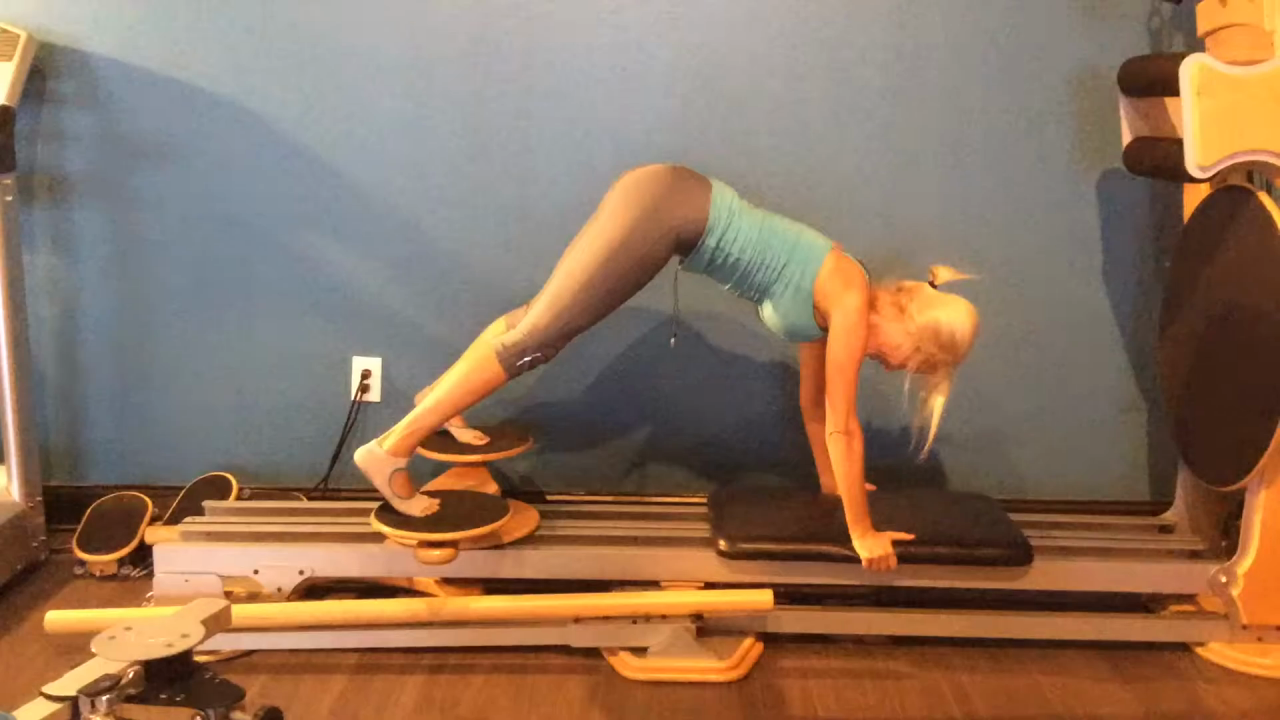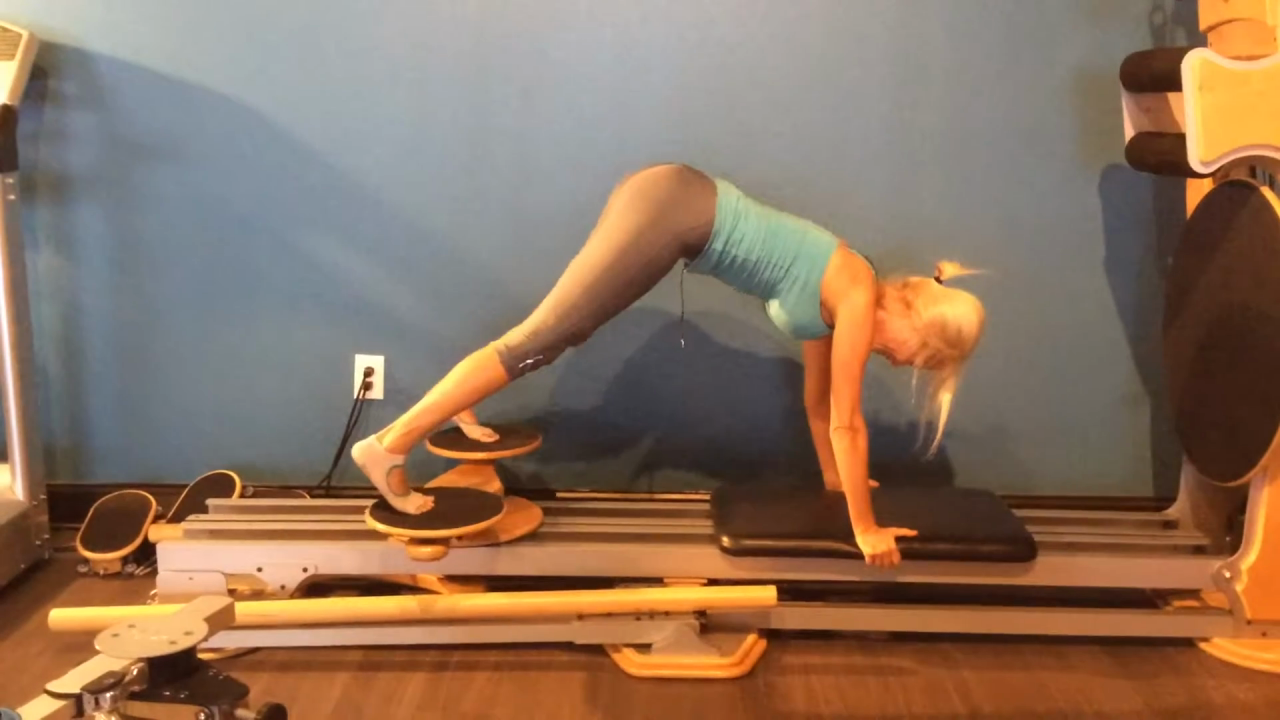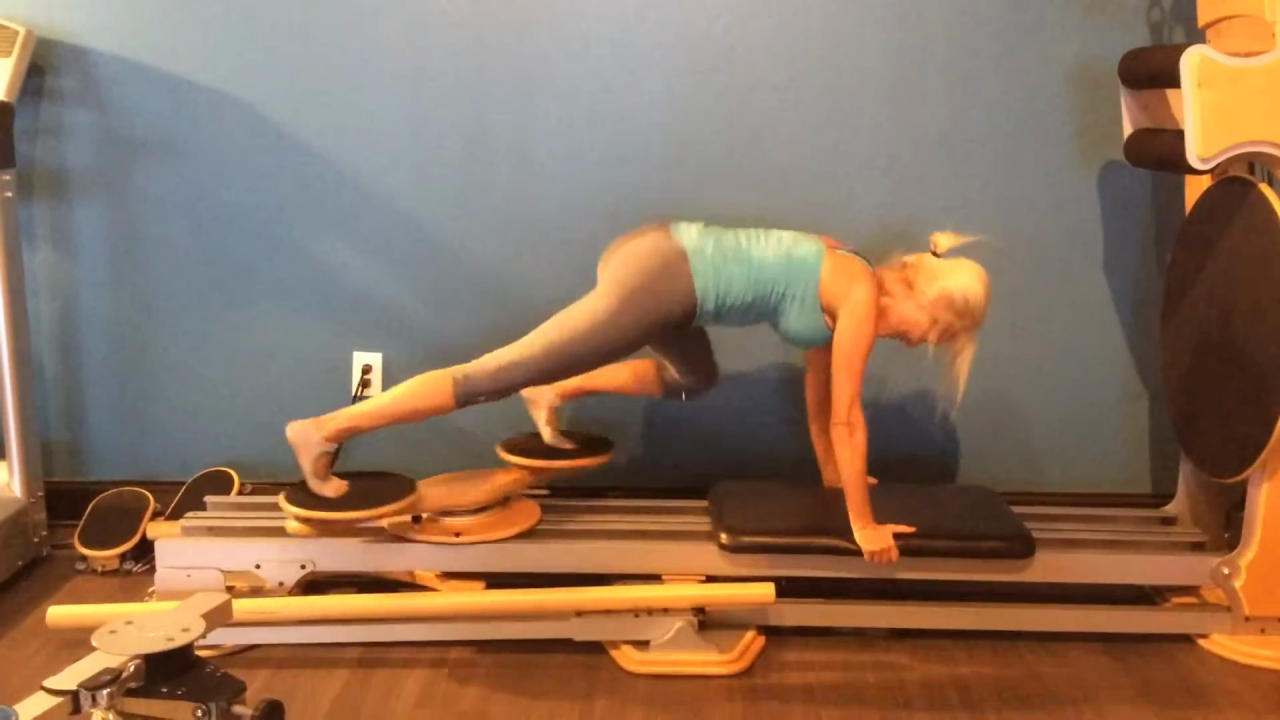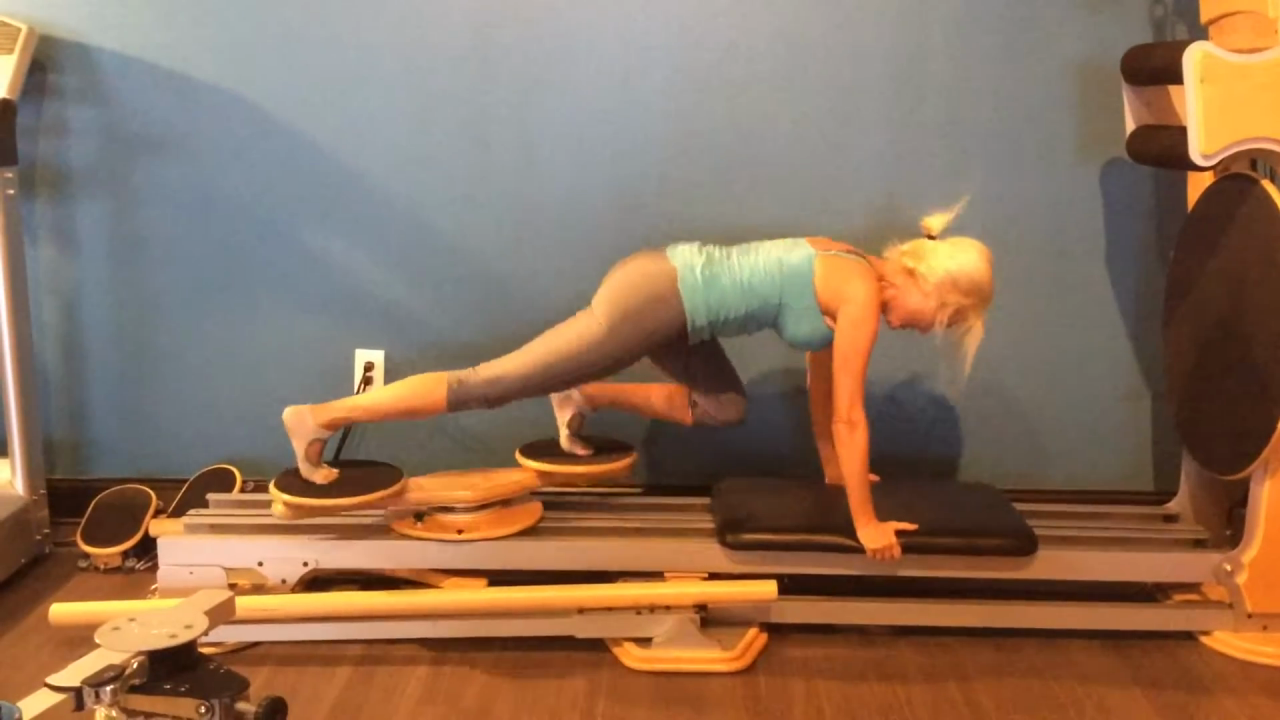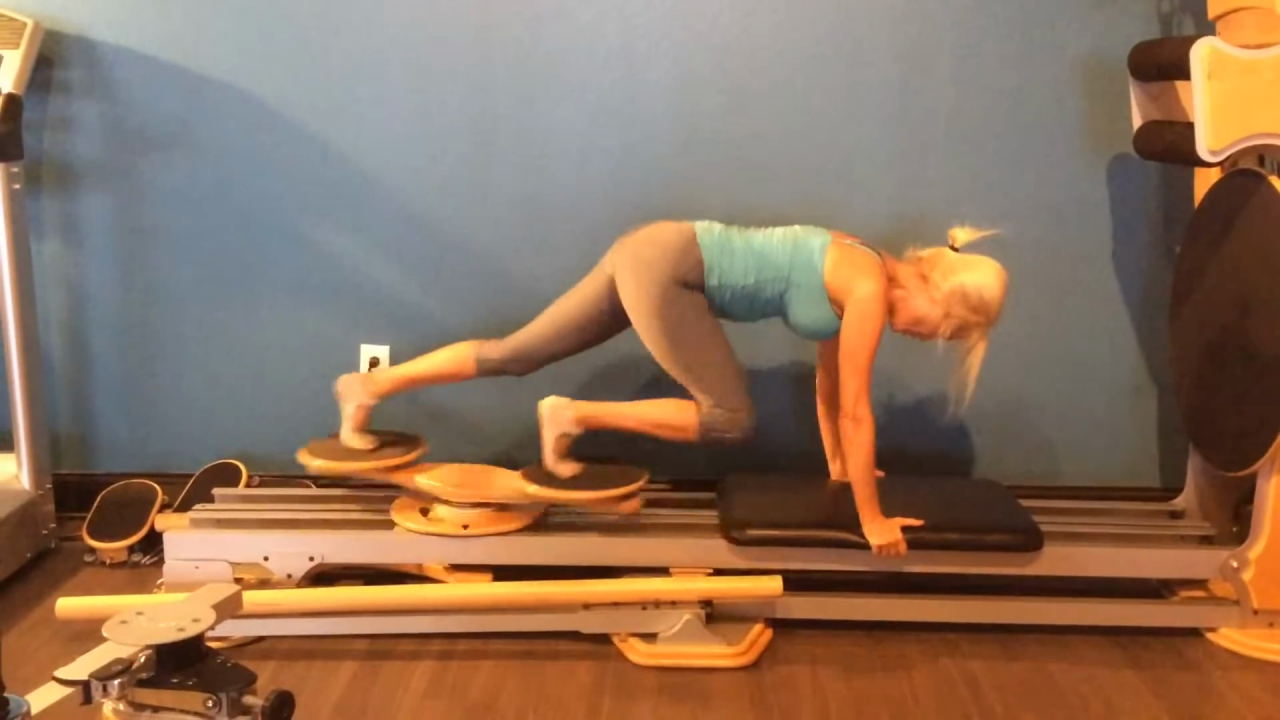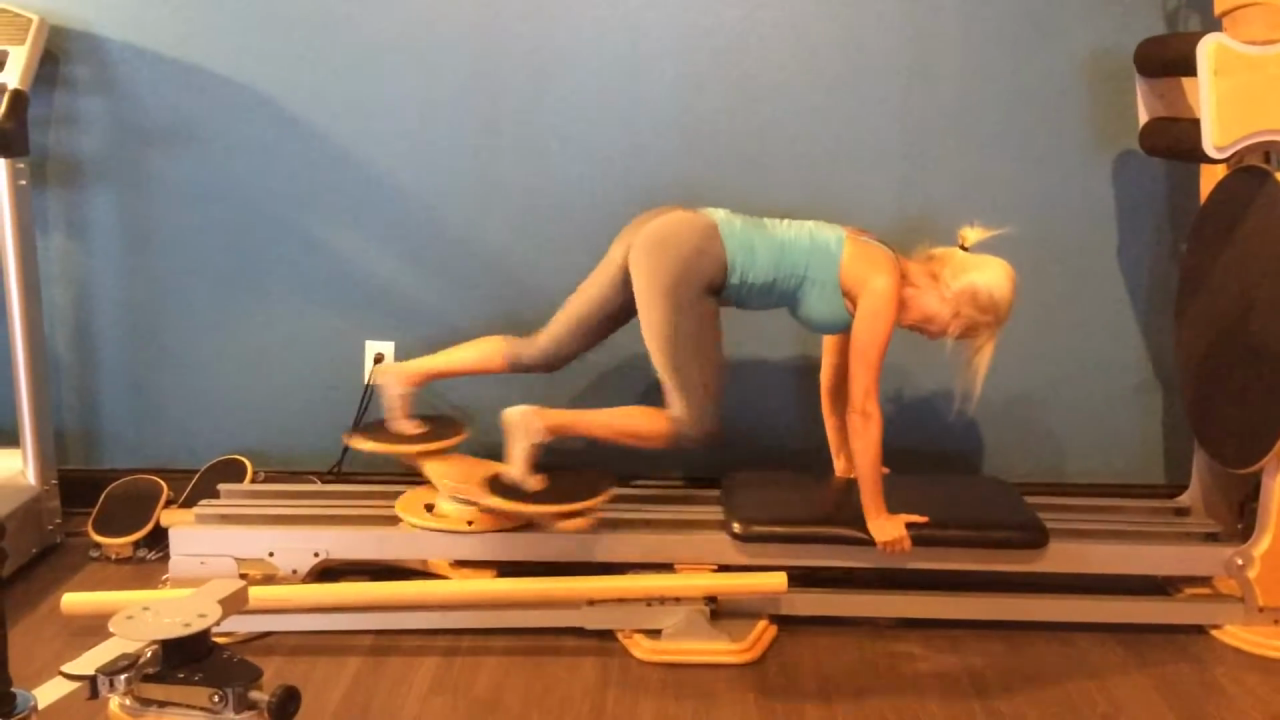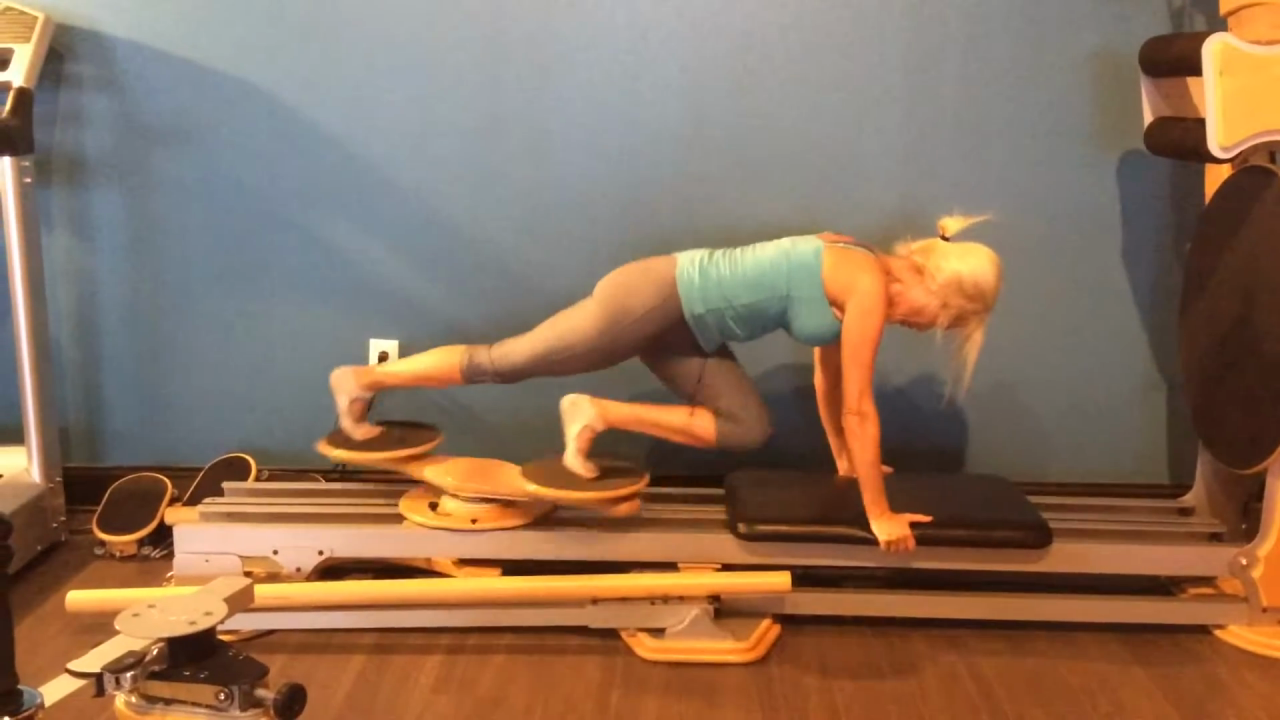
dt=0.7s
person 1, frame 1
left shoulder: (829, 308)
right shoulder: (852, 302)
left elbow: (814, 406)
right elbow: (842, 425)
left wrist: (831, 485)
right wrist: (862, 531)
left hip: (665, 202)
right hip: (667, 207)
left knee: (541, 315)
right knee: (539, 337)
left ankle: (438, 396)
right ankle: (391, 447)
person 1, frame 2
left shoulder: (837, 301)
right shoulder: (860, 297)
left elbow: (817, 401)
right elbow: (847, 421)
left wrist: (833, 479)
right wrist: (865, 527)
left hip: (669, 201)
right hip: (671, 208)
left knee: (567, 325)
right knee: (540, 340)
left ankle: (457, 398)
right ankle: (389, 445)
person 1, frame 3
left shoulder: (841, 285)
right shoulder: (862, 294)
left elbow: (817, 398)
right elbow: (844, 420)
left wrist: (833, 477)
right wrist: (863, 525)
left hip: (659, 252)
right hip: (658, 278)
left knee: (695, 379)
right knee: (496, 374)
left ankle: (555, 390)
right ankle: (322, 431)
person 1, frame 4
left shoulder: (845, 273)
right shoulder: (864, 293)
left elbow: (821, 390)
right elbow: (848, 416)
left wrist: (836, 472)
right wrist: (866, 521)
left hip: (661, 286)
right hip: (647, 299)
left knee: (724, 408)
right knee: (490, 387)
left ankle: (582, 395)
right ankle: (318, 417)
person 1, frame 5
left shoulder: (854, 278)
right shoulder: (871, 287)
left elbow: (828, 385)
right elbow: (854, 411)
left wrist: (841, 470)
right wrist: (872, 518)
left hip: (651, 256)
right hip: (665, 265)
left knee: (515, 355)
right knee: (732, 421)
left ankle: (369, 388)
right ankle: (573, 415)
person 1, frame 6
left shoulder: (863, 275)
right shoulder: (887, 284)
left elbow: (833, 382)
right elbow: (860, 406)
left wrist: (846, 467)
right wrist: (875, 515)
left hip: (661, 232)
right hip: (682, 255)
left knee: (544, 351)
right knee: (697, 424)
left ankle: (407, 377)
right ankle: (537, 427)
person 1, frame 7
left shoulder: (856, 275)
right shoulder: (869, 286)
left elbow: (827, 378)
right elbow: (858, 409)
left wrist: (847, 466)
right wrist: (880, 514)
left hip: (681, 311)
right hip: (652, 304)
left knee: (748, 430)
right knee: (499, 363)
left ankle: (600, 417)
right ankle: (361, 380)
